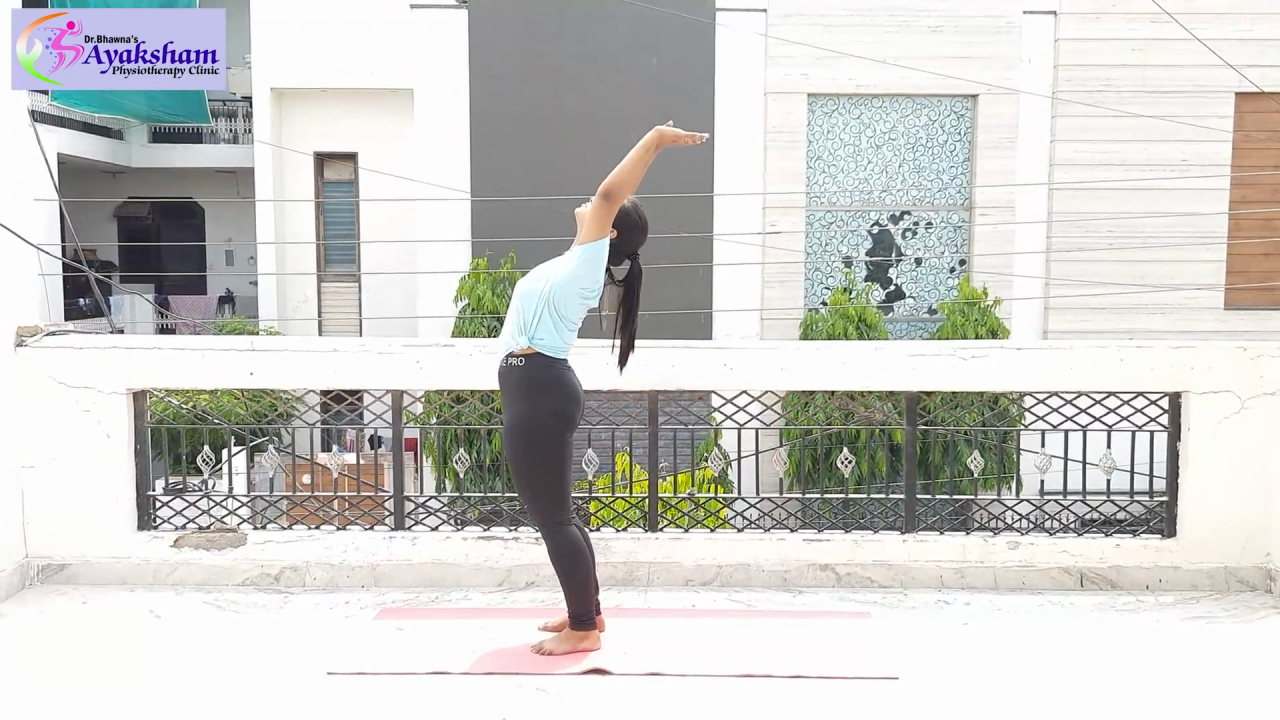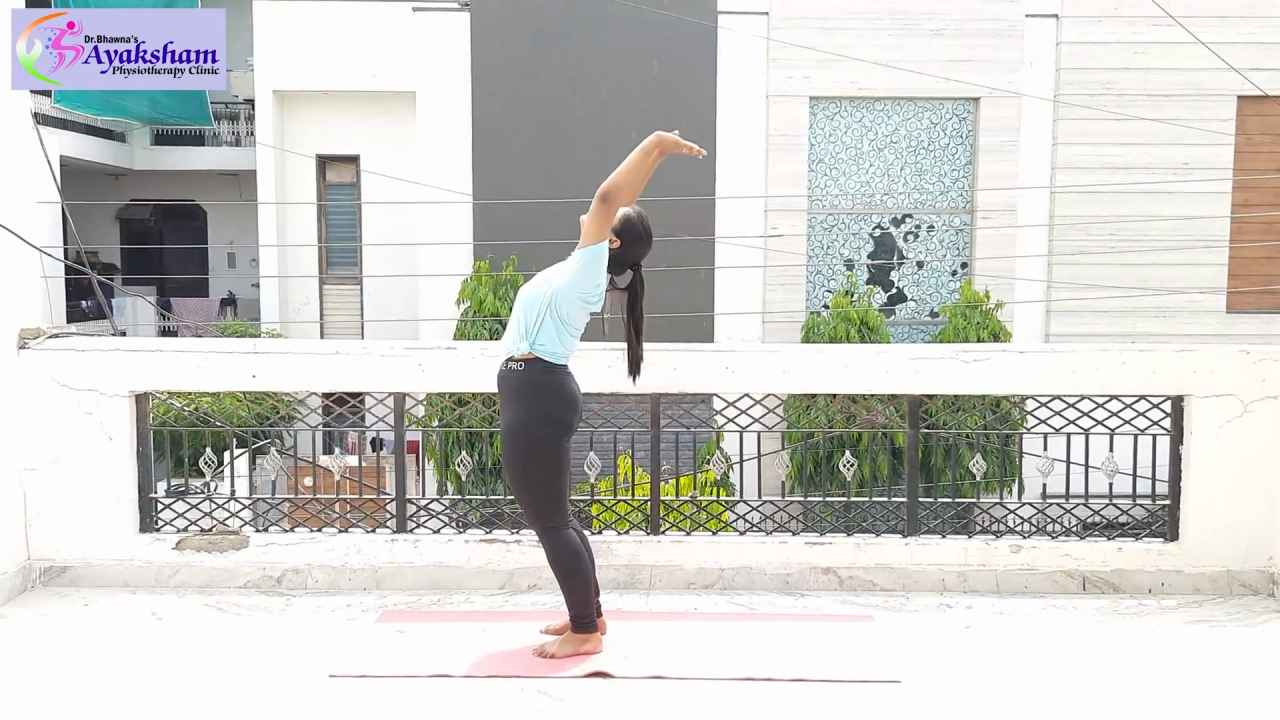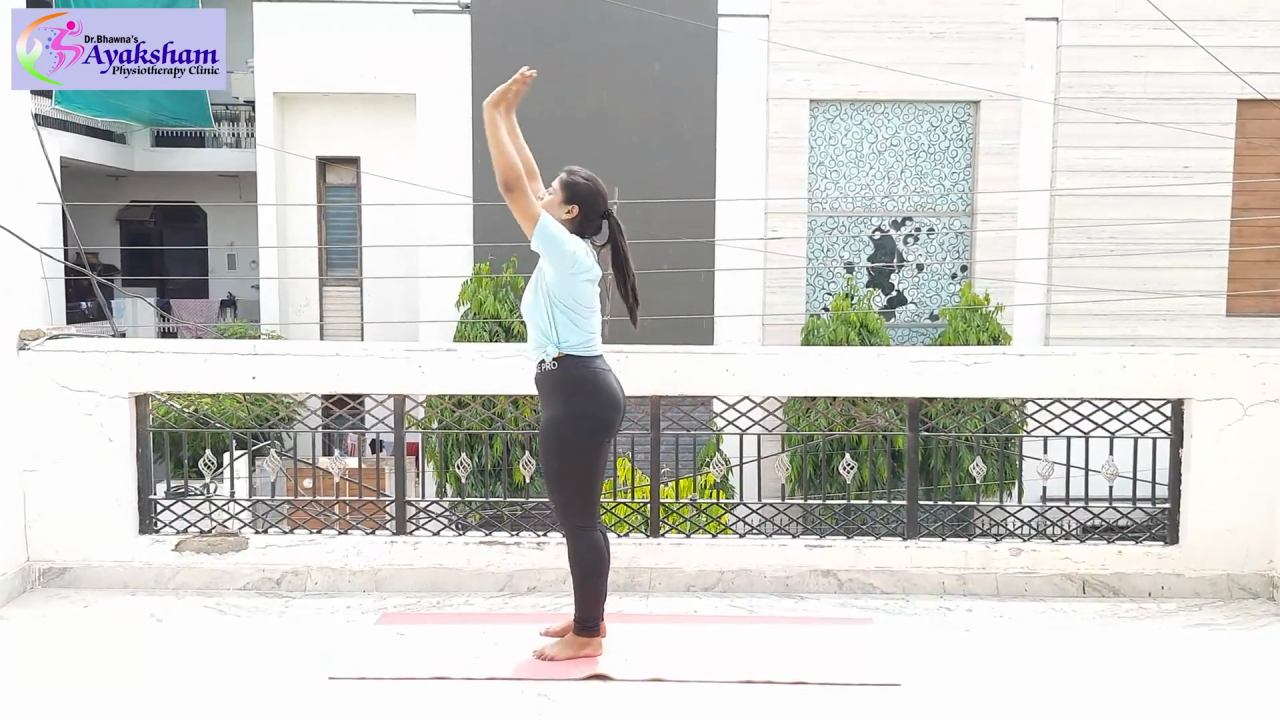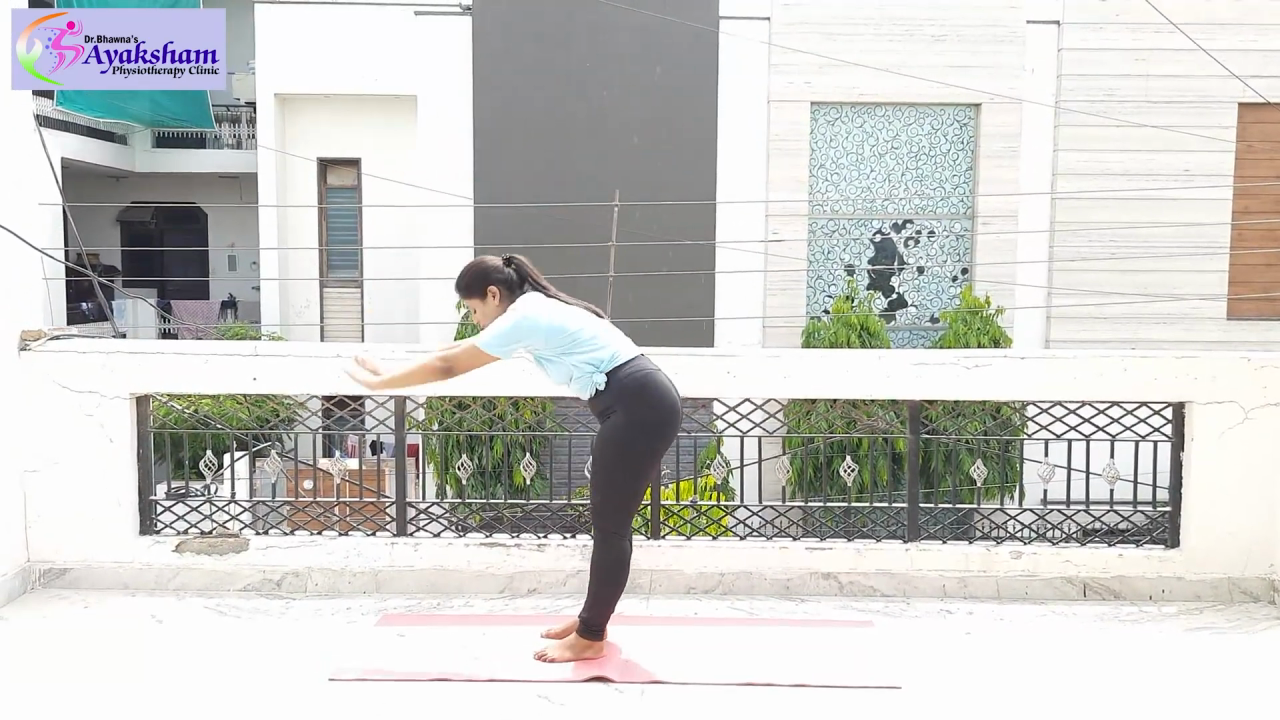
dt=0.5s
person 1, frame 1
left shoulder: (586, 263)
right shoulder: (581, 260)
left elbow: (609, 194)
right elbow: (613, 195)
left wrist: (654, 141)
right wrist: (651, 144)
left hip: (539, 391)
right hip: (536, 390)
left knee: (552, 516)
right knee: (556, 513)
left ankle: (583, 629)
right ankle: (588, 612)
person 1, frame 2
left shoulder: (589, 272)
right shoulder: (584, 269)
left elbow: (605, 197)
right elbow: (611, 201)
left wrist: (654, 146)
right wrist: (654, 150)
left hip: (537, 398)
right hip: (537, 396)
left knee: (550, 521)
right knee: (555, 518)
left ankle: (585, 632)
right ankle: (590, 614)
person 1, frame 3
left shoulder: (568, 252)
right shoulder: (567, 251)
left elbow: (513, 188)
right elbow: (525, 181)
left wrist: (495, 112)
right wrist: (503, 116)
left hip: (579, 395)
right hip: (580, 392)
left knee: (578, 518)
right knee: (578, 515)
left ankle: (587, 635)
right ankle: (589, 618)
person 1, frame 4
left shoulder: (523, 319)
right shoulder: (533, 309)
left elbow: (450, 364)
right elbow: (457, 358)
left wrist: (384, 381)
right wrist: (391, 374)
left hip: (638, 406)
right hip: (645, 401)
left knee: (610, 525)
right knee: (607, 520)
left ankle: (590, 638)
right ankle: (591, 620)
